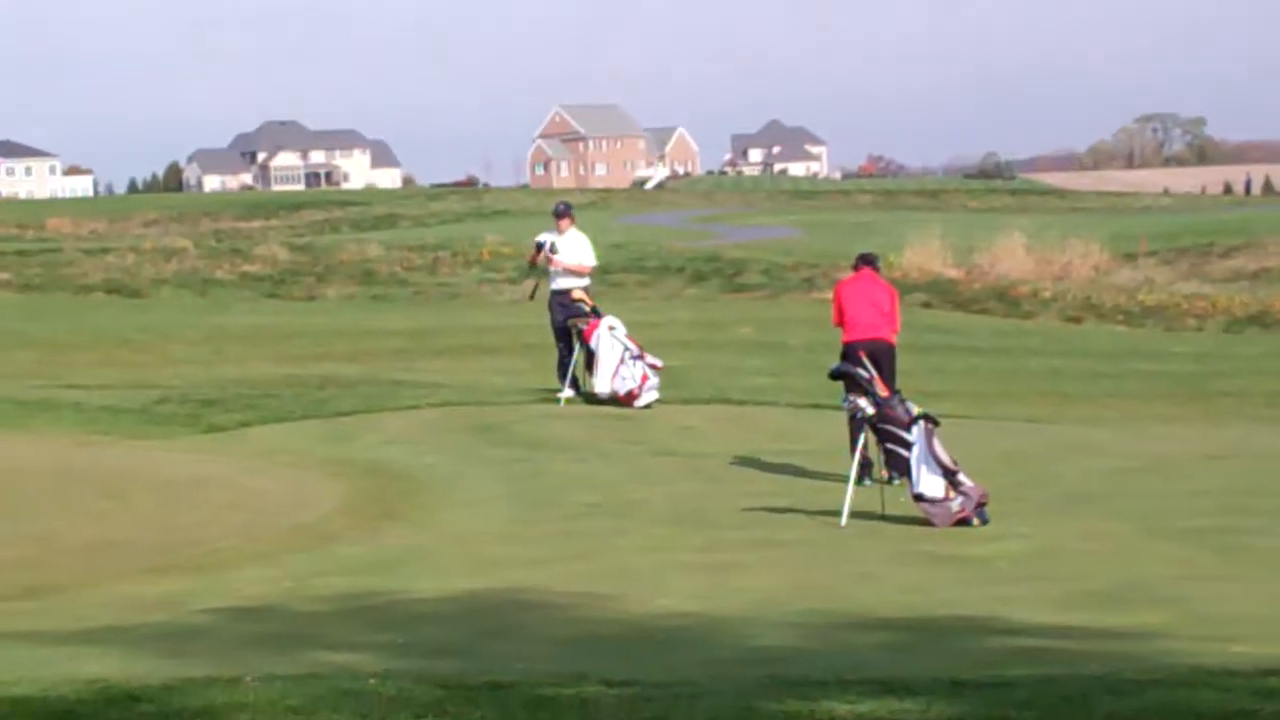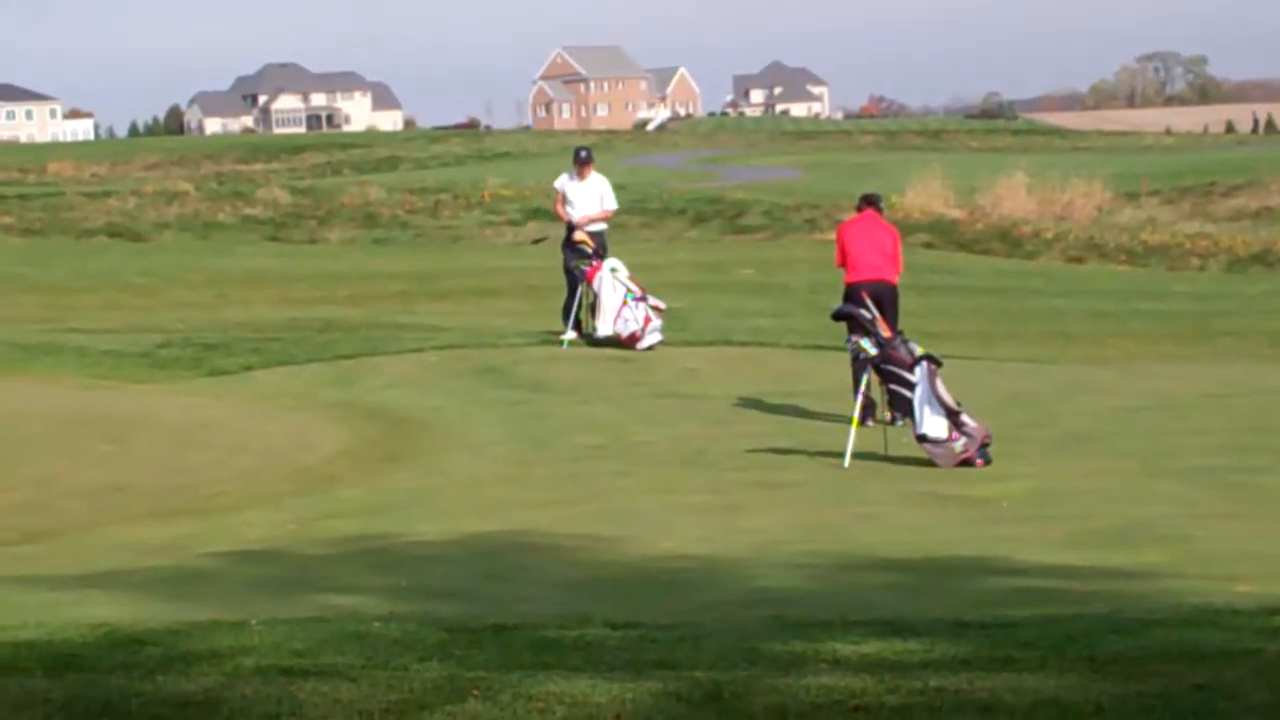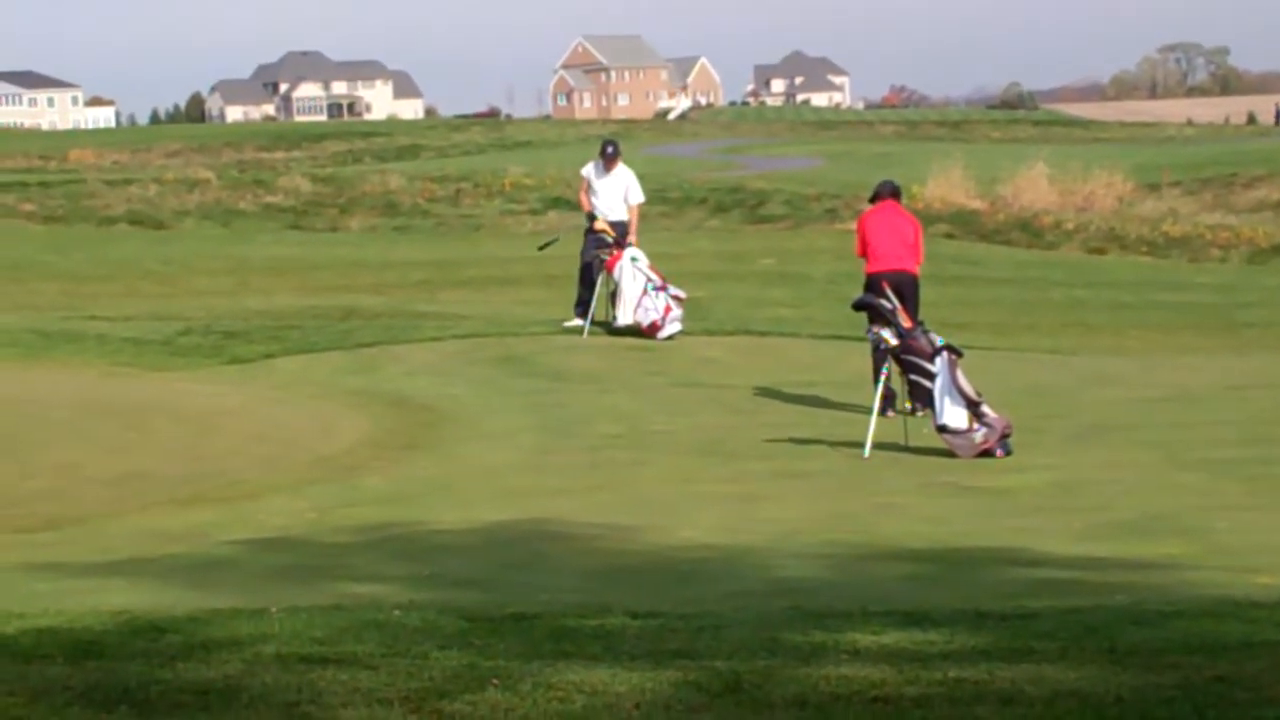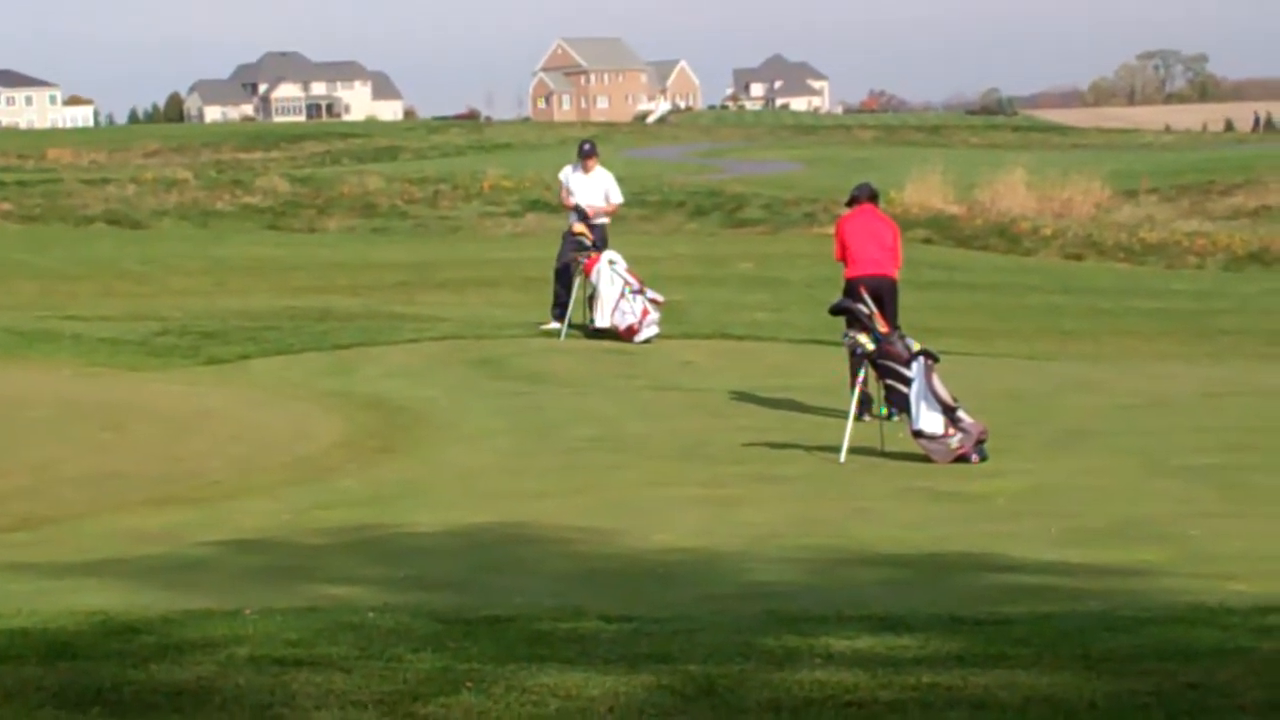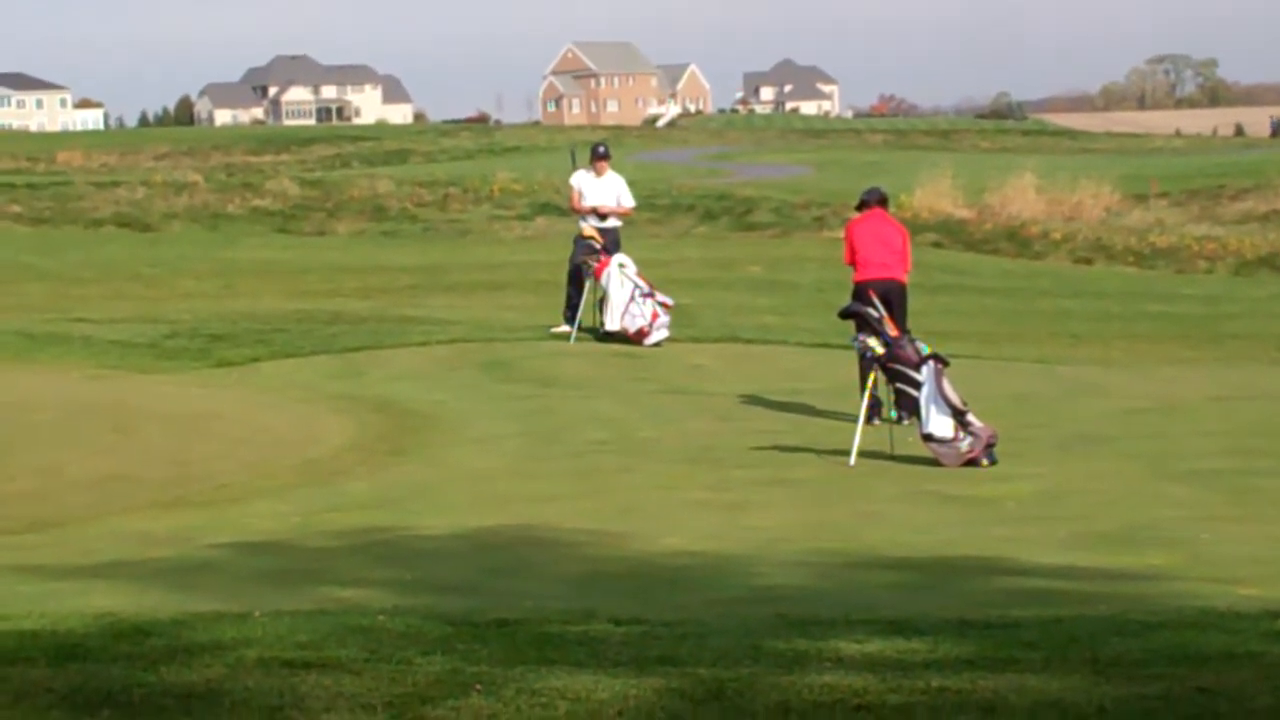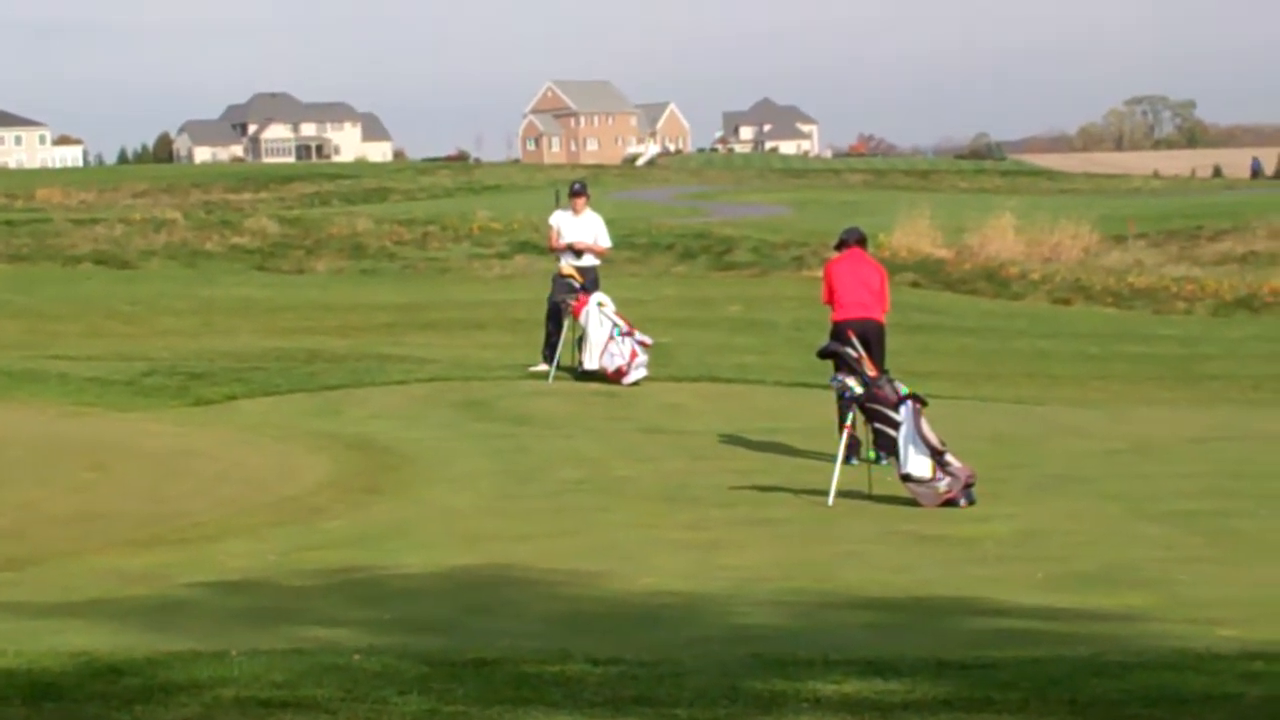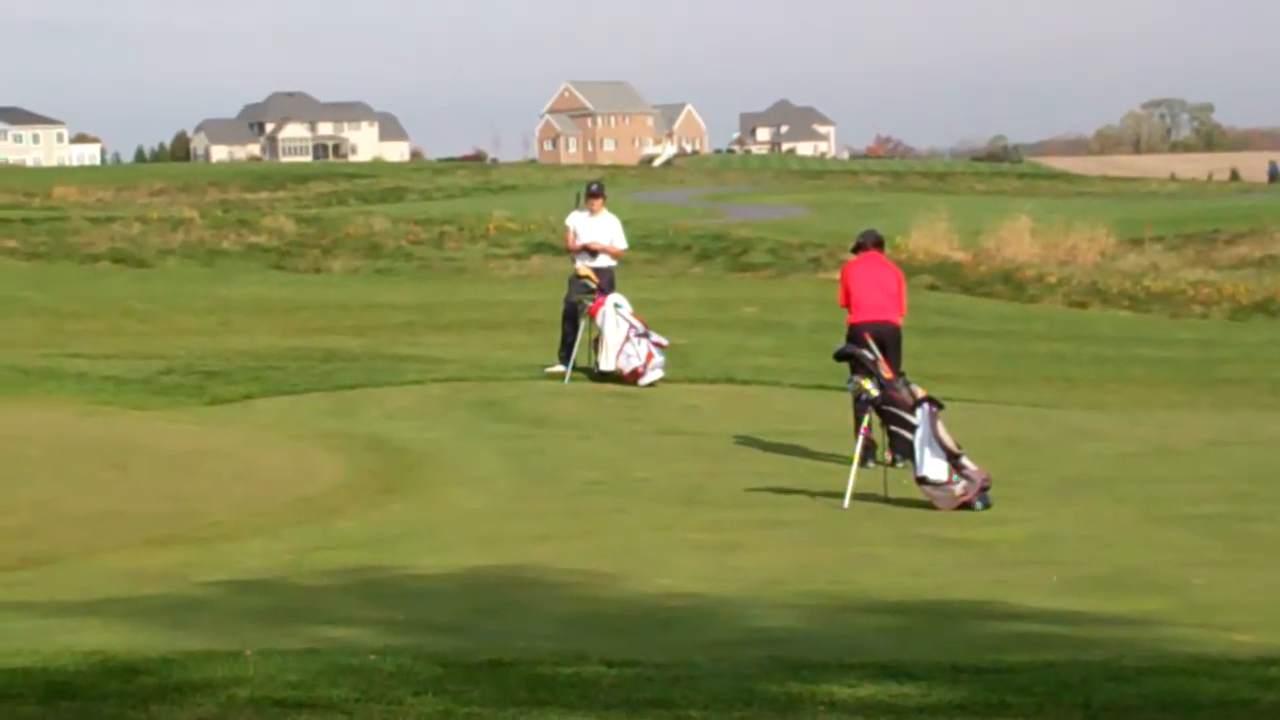
dt=0.7s
person 1, frame 1
left shoulder: (842, 286)
right shoulder: (888, 288)
left elbow: (838, 320)
right elbow: (895, 325)
left hip: (854, 345)
right hip: (883, 345)
left ankle: (864, 470)
person 1, frame 2
left shoulder: (845, 227)
right shoulder: (891, 229)
left elbow: (840, 261)
right elbow: (898, 266)
left hip: (857, 287)
right hip: (886, 287)
left knee: (860, 349)
left ankle: (867, 411)
right ankle: (897, 410)
person 1, frame 3
left shoulder: (866, 217)
right shoulder: (911, 220)
left elbow: (861, 252)
right elbow: (918, 257)
left hip: (878, 277)
right hip: (907, 277)
left ankle: (886, 402)
right ankle: (918, 401)
person 1, frame 4
left shoulder: (844, 221)
right shoulder: (890, 223)
left elbow: (840, 256)
right elbow: (897, 262)
left hip: (857, 281)
right hip: (886, 281)
left ankle: (864, 406)
person 1, frame 5
left shoulder: (853, 225)
right shoulder: (899, 228)
left elbow: (850, 260)
right elbow: (906, 266)
left hip: (866, 284)
right hip: (895, 285)
left ankle: (873, 410)
right ankle: (904, 409)
person 1, frame 6
left shoulder: (832, 265)
right shoulder: (877, 267)
left elbow: (828, 300)
right elbow: (884, 306)
left hip: (844, 325)
right hip: (873, 325)
left ankle: (851, 449)
right ankle: (882, 449)
person 1, frame 7
left shoulder: (849, 268)
right shoulder: (894, 270)
left elbow: (844, 302)
right elbow: (901, 310)
left hip: (860, 327)
right hip: (889, 328)
left ankle: (867, 452)
right ankle: (898, 451)
person 2, frame 1
left shoulder: (581, 239)
right shoulder: (548, 239)
left elbow: (587, 268)
left wrist: (562, 264)
right wrist: (539, 252)
left hip: (578, 294)
right hip: (557, 295)
right knee: (563, 342)
right ankle: (569, 385)
person 2, frame 2
left shoulder: (601, 182)
right shoulder: (564, 180)
left elbow: (609, 212)
right elbow: (558, 205)
left wrist: (587, 218)
right wrist: (567, 221)
left hip: (595, 236)
right hip: (573, 236)
right knee: (572, 281)
right ankle: (572, 327)
person 2, frame 3
left shoulder: (627, 175)
right shoulder: (591, 169)
left elbow: (634, 207)
right elbow: (582, 193)
left wrist: (633, 233)
right wrist: (588, 212)
left hip: (618, 227)
right hip: (596, 225)
right knee: (587, 268)
right ankle: (581, 315)
person 2, frame 4
left shoulder: (606, 177)
right shoulder: (568, 172)
left elbow: (616, 205)
right elbow: (563, 199)
left wrist: (597, 210)
right wrist: (576, 207)
left hip: (597, 230)
right knee: (562, 269)
right ankle: (559, 318)
person 2, frame 5
left shoulder: (617, 180)
right shoulder: (580, 177)
left elbow: (628, 209)
right elbow: (574, 206)
left wrist: (610, 209)
right wrist: (593, 209)
left hip: (610, 233)
right knee: (575, 272)
right ankle: (570, 321)
person 2, frame 6
left shoulder: (595, 220)
right shoulder: (559, 216)
left elbow: (604, 250)
right elbow: (552, 245)
left wrist: (586, 246)
right wrist: (568, 245)
left hip: (588, 272)
right knee: (554, 311)
right ankle: (548, 360)
person 2, frame 7
left shoulder: (612, 221)
right shoulder: (575, 217)
left elbow: (620, 252)
right elbow: (568, 246)
left wrist: (601, 247)
right wrist: (584, 246)
left hip: (604, 273)
right knee: (570, 312)
right ankle: (564, 361)
